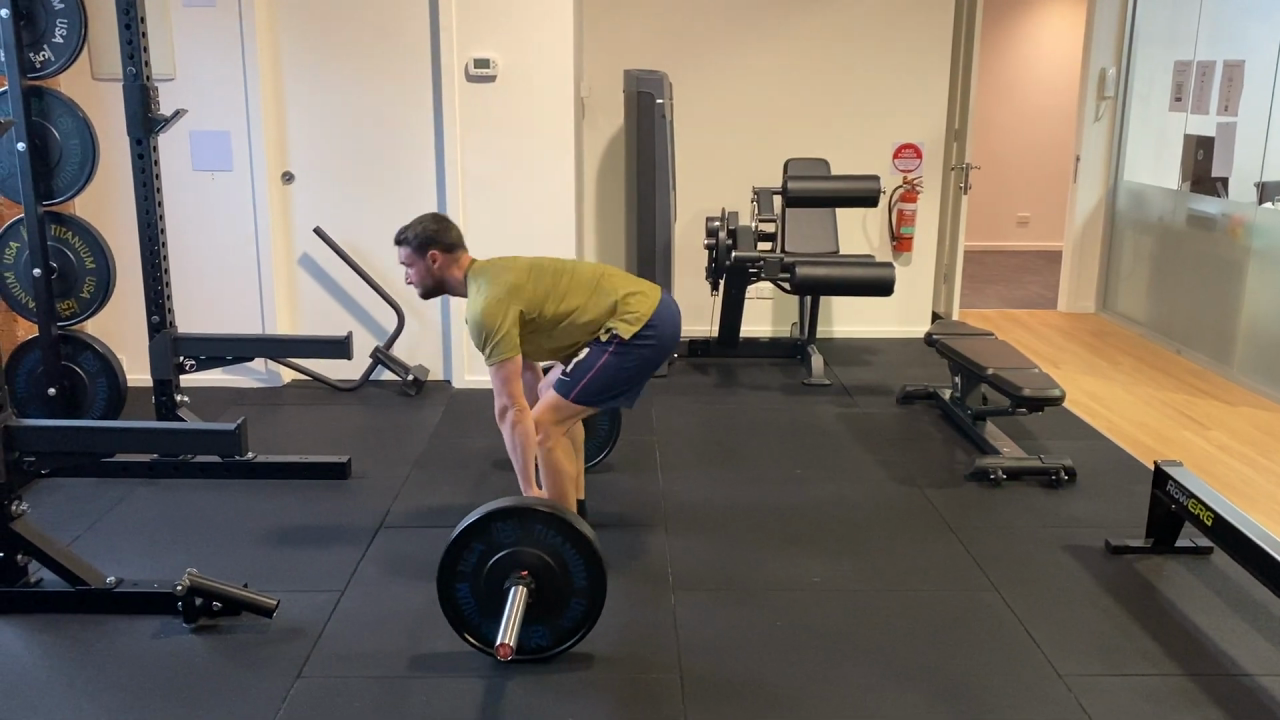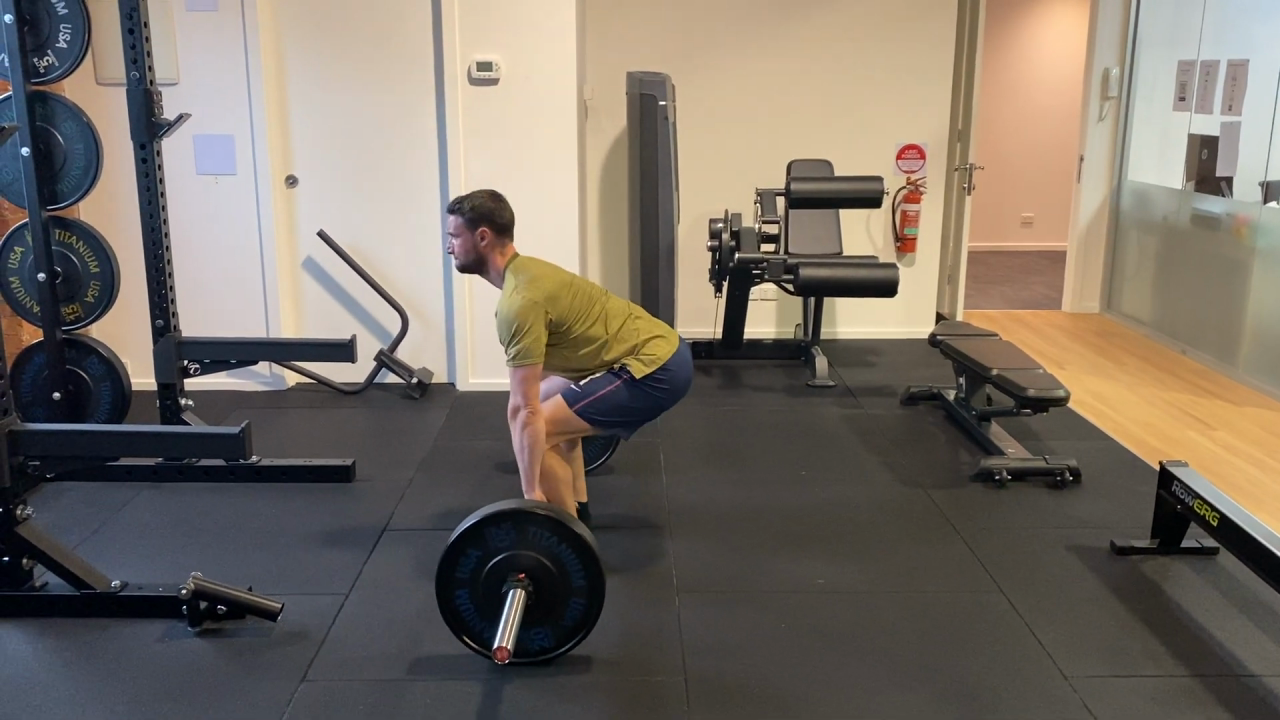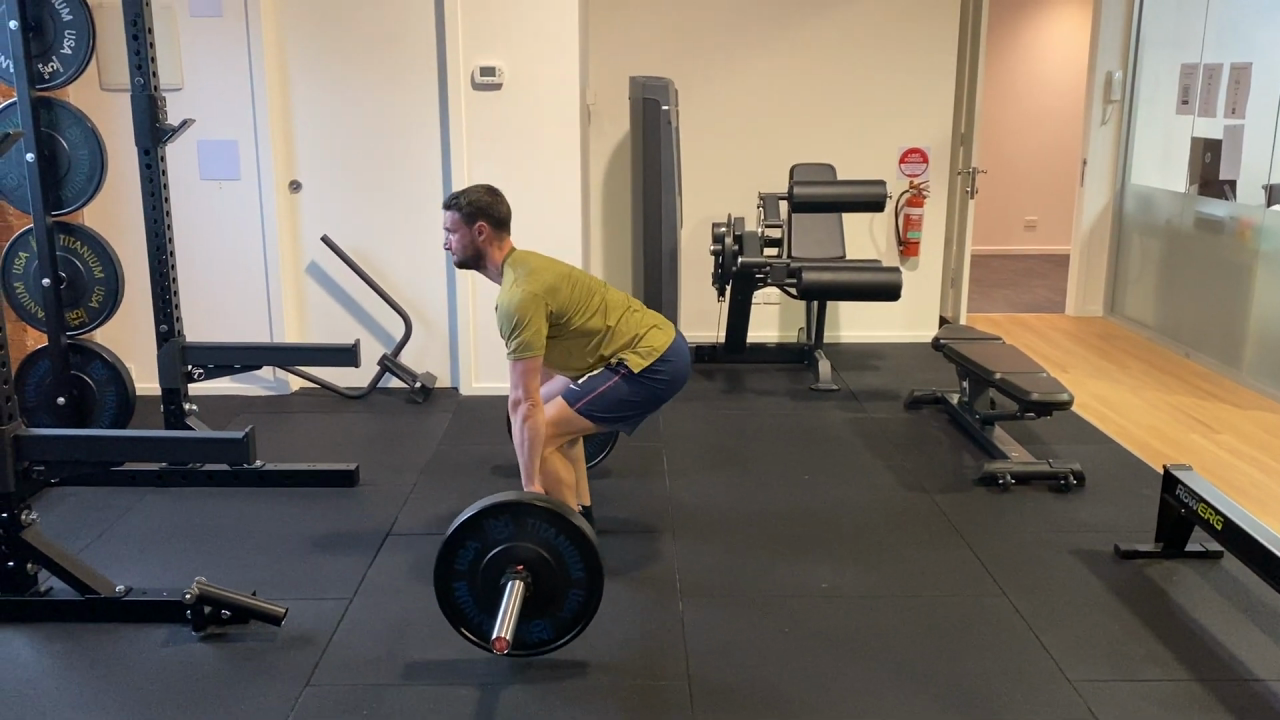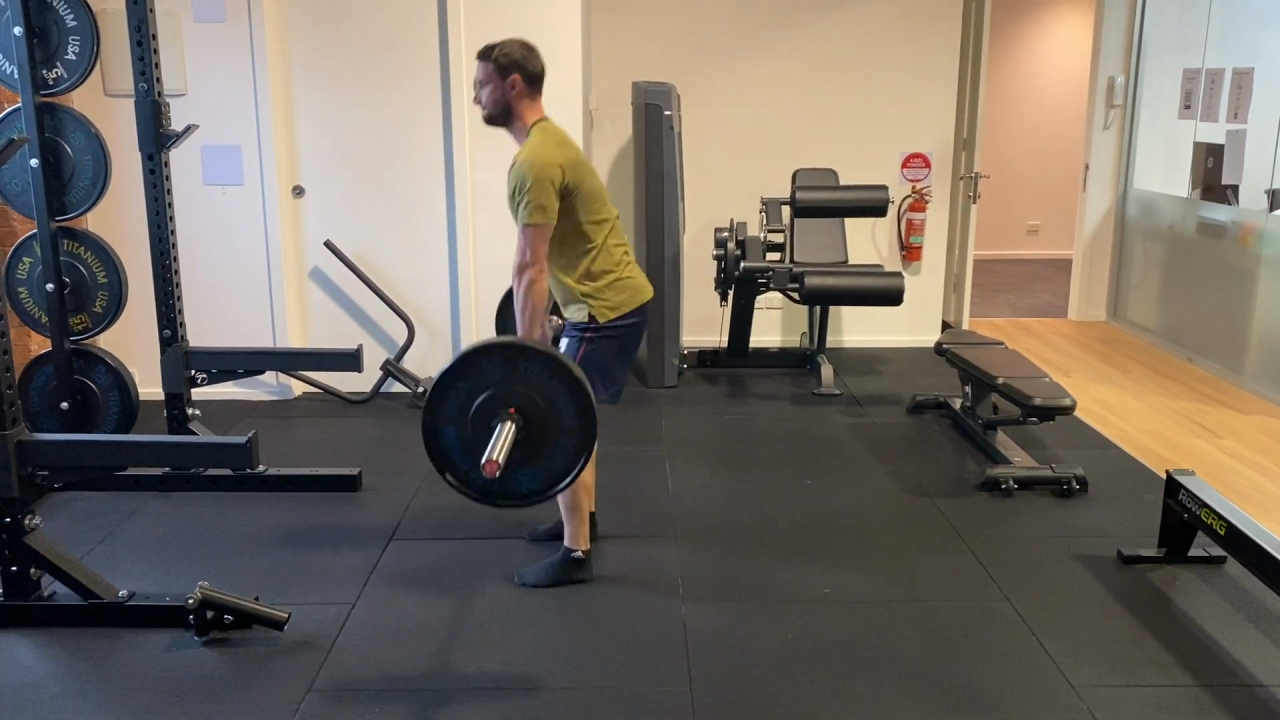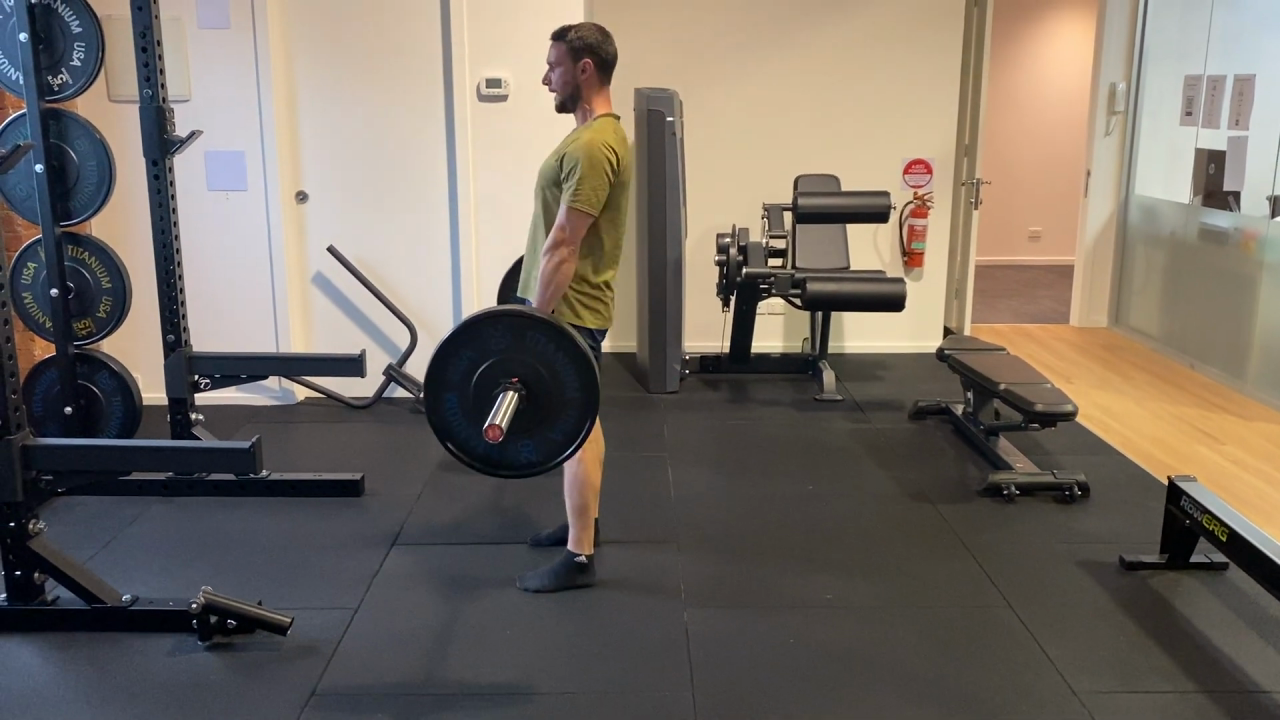
dt=0.5s
person 1, frame 1
left shoulder: (485, 307)
right shoulder: (490, 278)
left elbow: (509, 408)
right elbow: (525, 364)
left wrist: (529, 492)
left hip: (640, 321)
right hip: (649, 309)
left knee: (545, 424)
right knee: (554, 405)
right ankle: (573, 509)
person 1, frame 2
left shoulder: (519, 302)
right shoulder: (526, 274)
left elbow: (524, 410)
right elbow: (544, 365)
left wrist: (531, 494)
left hip: (654, 369)
right hip: (658, 351)
left knee: (538, 431)
right knee: (549, 408)
right ankle: (575, 509)
person 1, frame 3
left shoulder: (519, 297)
right shoulder: (525, 269)
left elbow: (524, 403)
right elbow: (545, 361)
left wrist: (531, 488)
right wrist: (546, 406)
left hip: (649, 361)
right hip: (654, 346)
left knee: (543, 433)
right knee: (554, 412)
right ankle: (579, 512)
person 1, frame 4
left shoulder: (534, 161)
right shoulder: (546, 142)
left elbow: (530, 268)
right wrist: (539, 327)
left hip: (604, 307)
right hip: (604, 300)
left ankle: (575, 555)
right ankle: (578, 516)
person 1, frame 5
left shoulder: (590, 146)
right shoulder: (599, 135)
left elbow: (562, 246)
right wrist: (539, 316)
left hip: (568, 311)
right hip: (574, 306)
left ankle: (578, 559)
right ankle: (584, 522)
